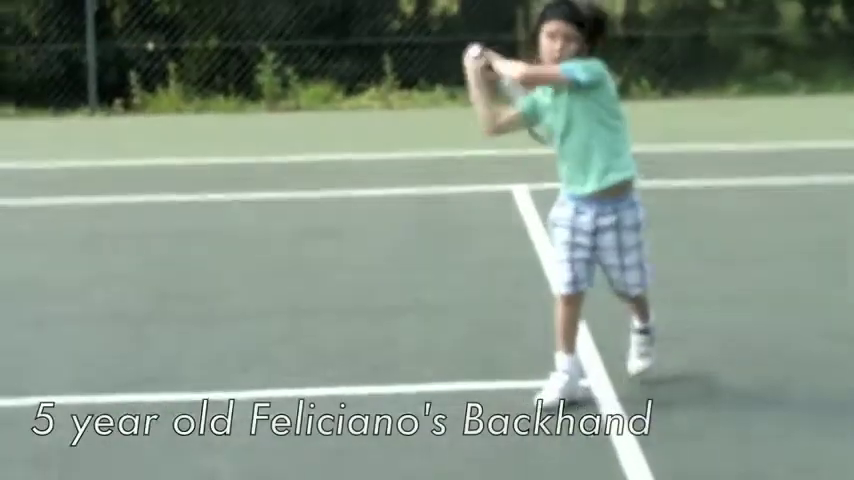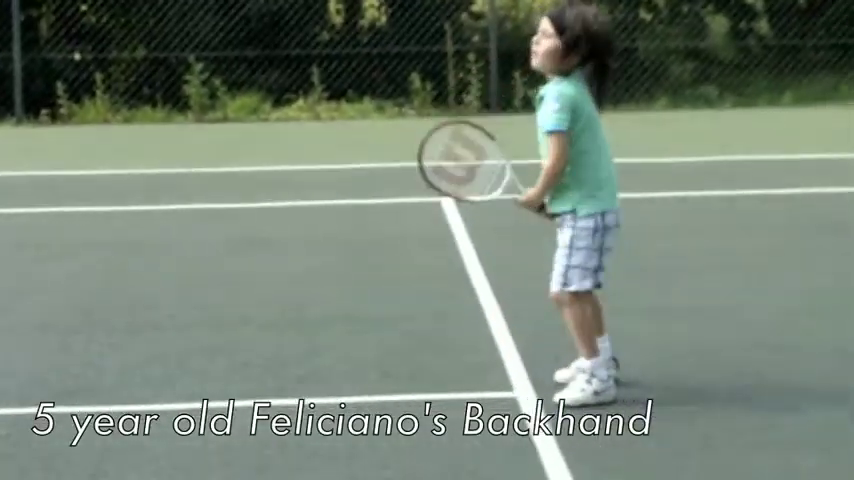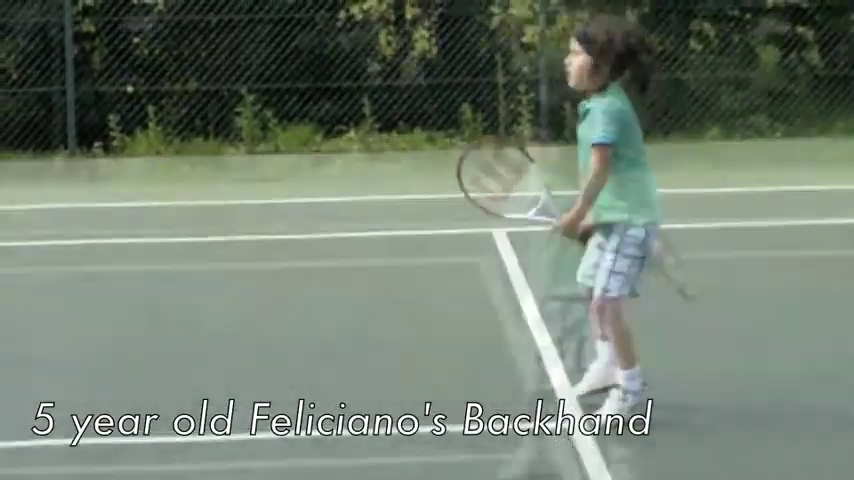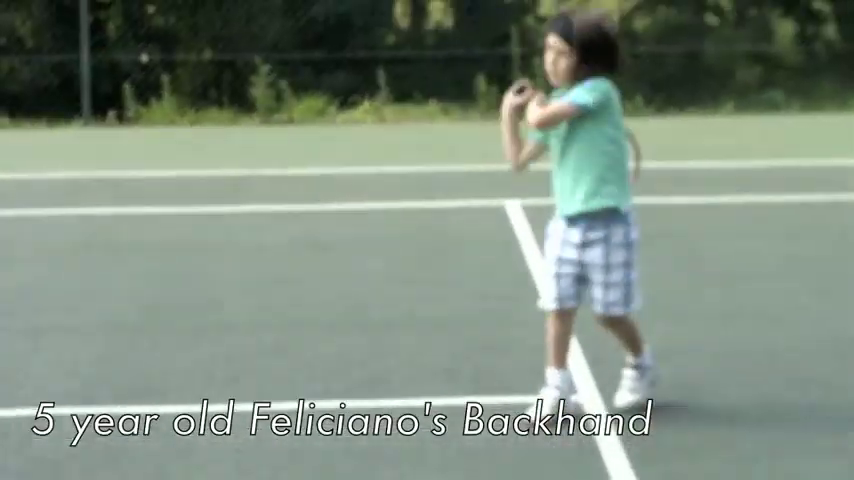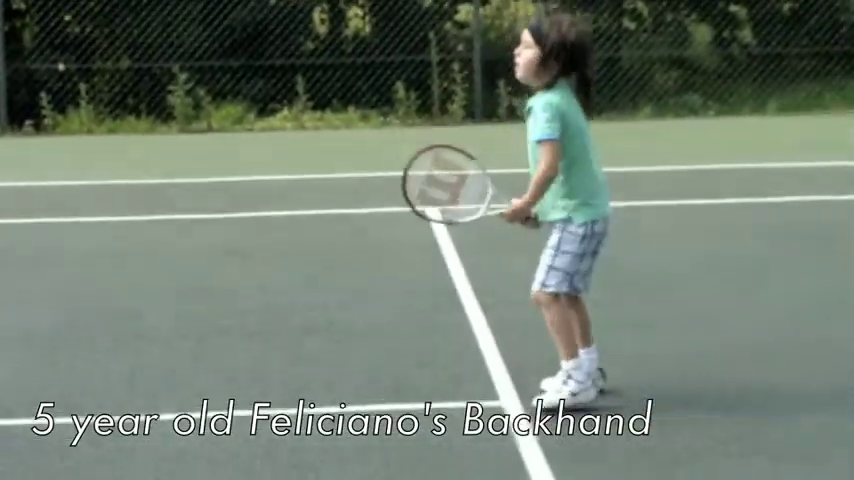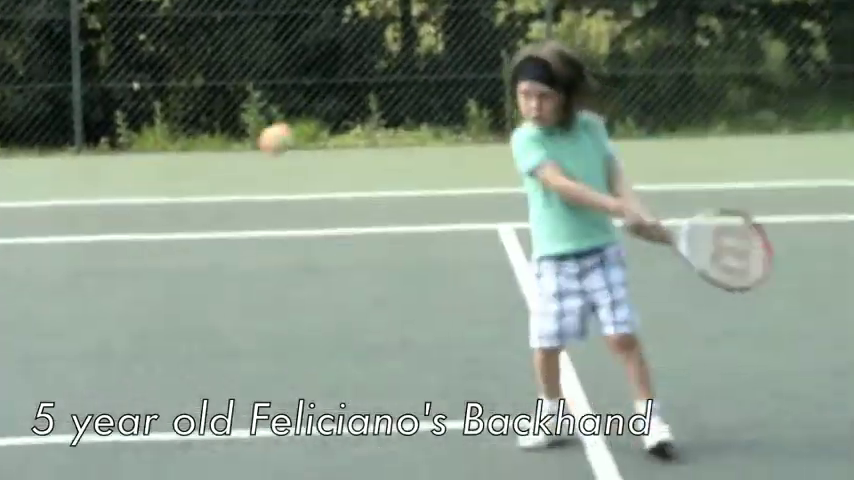
dt=0.7s
person 1, frame 1
left shoulder: (591, 72)
right shoulder: (543, 97)
left elbow: (526, 74)
right elbow: (494, 124)
left wrist: (495, 59)
right wrist: (476, 76)
left hip: (616, 205)
right hip: (574, 208)
left knee: (630, 289)
right knee: (568, 292)
left ankle: (642, 328)
right ankle: (568, 374)
person 1, frame 2
left shoulder: (559, 95)
right shoulder: (573, 88)
left elbow: (557, 160)
left wrist: (537, 195)
right wrist: (550, 196)
left hip: (584, 210)
right hip: (587, 206)
left knee: (566, 291)
right knee: (579, 289)
left ankle: (597, 376)
right ankle: (599, 359)
person 1, frame 3
left shoulder: (606, 109)
right shoulder: (600, 104)
left elbow: (599, 171)
left wrist: (577, 214)
right wrist: (587, 215)
left hip: (626, 221)
right hip: (611, 218)
left knee: (606, 299)
right knee: (594, 291)
left ankle: (629, 387)
right ankle: (609, 360)
person 1, frame 4
left shoulder: (597, 91)
right shoulder: (561, 104)
left elbow: (540, 120)
right elbow: (518, 160)
left wrist: (532, 102)
right wrist: (509, 111)
left hip: (607, 223)
right hip: (566, 224)
left knee: (612, 312)
right knee: (558, 307)
left ankle: (640, 364)
right ankle: (557, 389)
person 1, frame 5
left shoulder: (547, 106)
right shoulder: (559, 97)
left elbow: (549, 167)
left wrist: (525, 204)
right wrist: (535, 204)
left hip: (576, 217)
right hip: (582, 212)
left knee: (547, 293)
right knee: (568, 294)
left ankle: (577, 377)
right ankle: (587, 369)
person 1, frame 6
left shoulder: (590, 127)
right shoulder: (524, 139)
left elbow: (617, 180)
right elbow: (563, 186)
left wrist: (637, 214)
right wrist: (620, 209)
left hip: (601, 252)
right hip: (555, 260)
left knee: (622, 337)
right knee: (546, 345)
left ankle: (652, 417)
right ankle: (552, 416)
